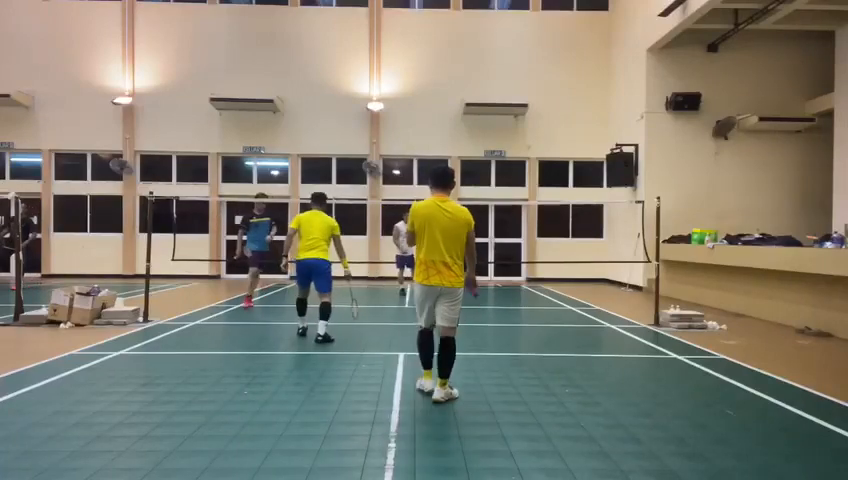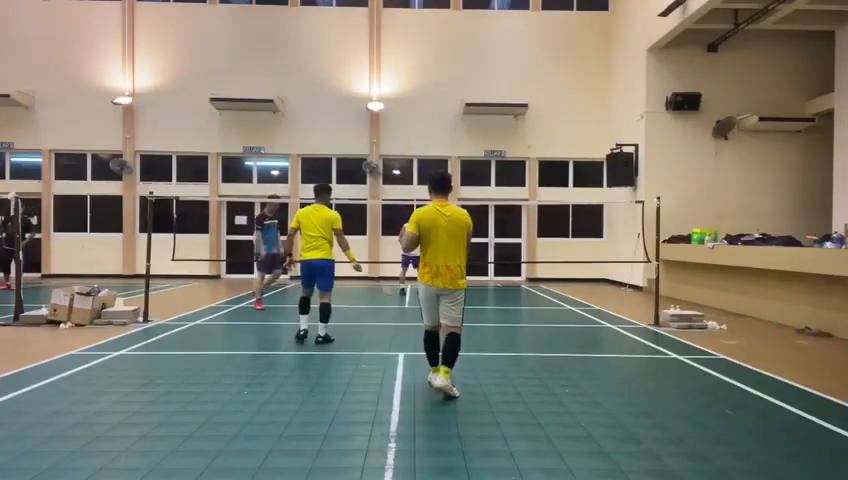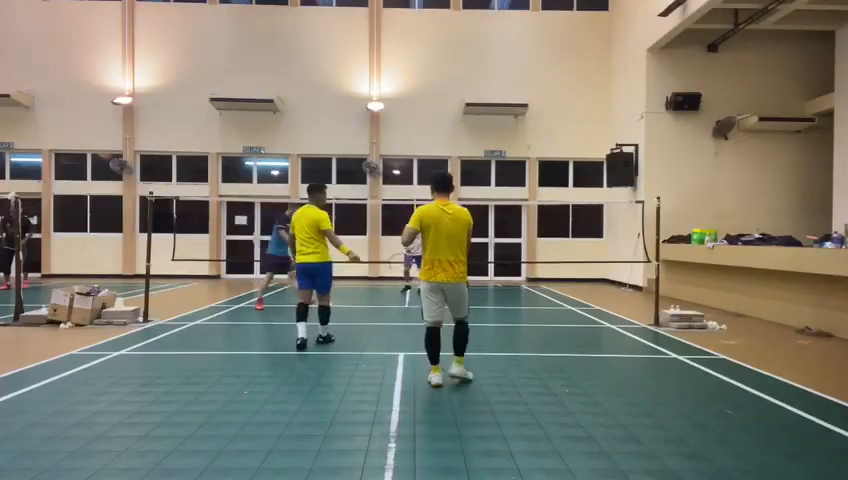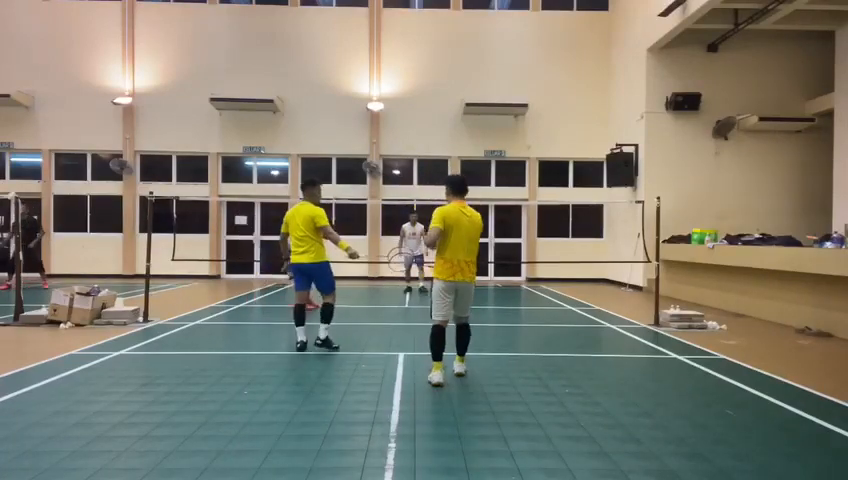
dt=0.3s
person 1, frame 1
left shoulder: (418, 209)
right shoulder: (464, 214)
left elbow: (409, 241)
right elbow: (471, 251)
right wrist: (471, 277)
left hip: (425, 280)
right hip: (453, 282)
left knee: (425, 328)
right knee: (448, 333)
left ankle: (426, 378)
right ankle: (442, 387)
person 1, frame 2
left shoulder: (420, 215)
right shoulder: (464, 216)
left elbow: (407, 247)
left wrist: (405, 232)
left hip: (428, 281)
right hip: (455, 283)
left knee: (431, 328)
right knee: (453, 331)
left ankle: (435, 373)
right ankle: (444, 376)
person 1, frame 3
left shoulder: (422, 212)
right shoulder: (465, 214)
left elbow: (406, 241)
left wrist: (411, 233)
left hip: (430, 278)
right hip: (457, 277)
left knee: (433, 324)
right knee: (461, 321)
left ankle: (435, 372)
right ankle: (459, 365)
person 1, frame 4
left shoulder: (442, 212)
right shoulder: (477, 217)
left elbow: (431, 240)
left wrist: (426, 240)
left hip: (445, 276)
right hip: (467, 277)
left knee: (439, 323)
right knee: (462, 321)
left ankle: (437, 371)
right ankle: (460, 363)
person 2, frame 1
left shoulder: (300, 217)
right shoulder: (331, 221)
left elbow: (289, 236)
right elbow: (338, 246)
left wrist: (285, 257)
right wrist: (345, 266)
left hip: (302, 260)
right hip: (321, 261)
left knee: (302, 294)
right knee: (325, 297)
left ankle: (302, 327)
right ankle: (321, 333)
person 2, frame 2
left shoulder: (301, 213)
right shoulder: (332, 215)
left elbow: (290, 235)
right elbow: (341, 239)
left wrist: (289, 256)
right wrist: (352, 259)
left hip: (306, 260)
right hip: (325, 260)
left knee: (306, 294)
right knee: (325, 297)
left ankle: (303, 328)
right ankle: (321, 334)
person 2, frame 3
left shoulder: (297, 215)
right shoulder: (320, 215)
left elbow: (292, 240)
right elbow: (331, 237)
right wrist: (348, 252)
left hip: (301, 262)
right hip: (320, 262)
left knee: (303, 300)
right knee: (324, 300)
left ankle: (301, 337)
right ankle: (323, 335)
person 2, frame 4
left shoulder: (290, 213)
right shoulder: (316, 212)
left elbow: (283, 239)
right elbow: (329, 233)
left wrist: (286, 259)
right wrist: (347, 248)
left hip: (297, 263)
right hip: (317, 262)
left knee: (300, 300)
right knee: (329, 297)
left ankle: (301, 339)
right ankle: (322, 337)
